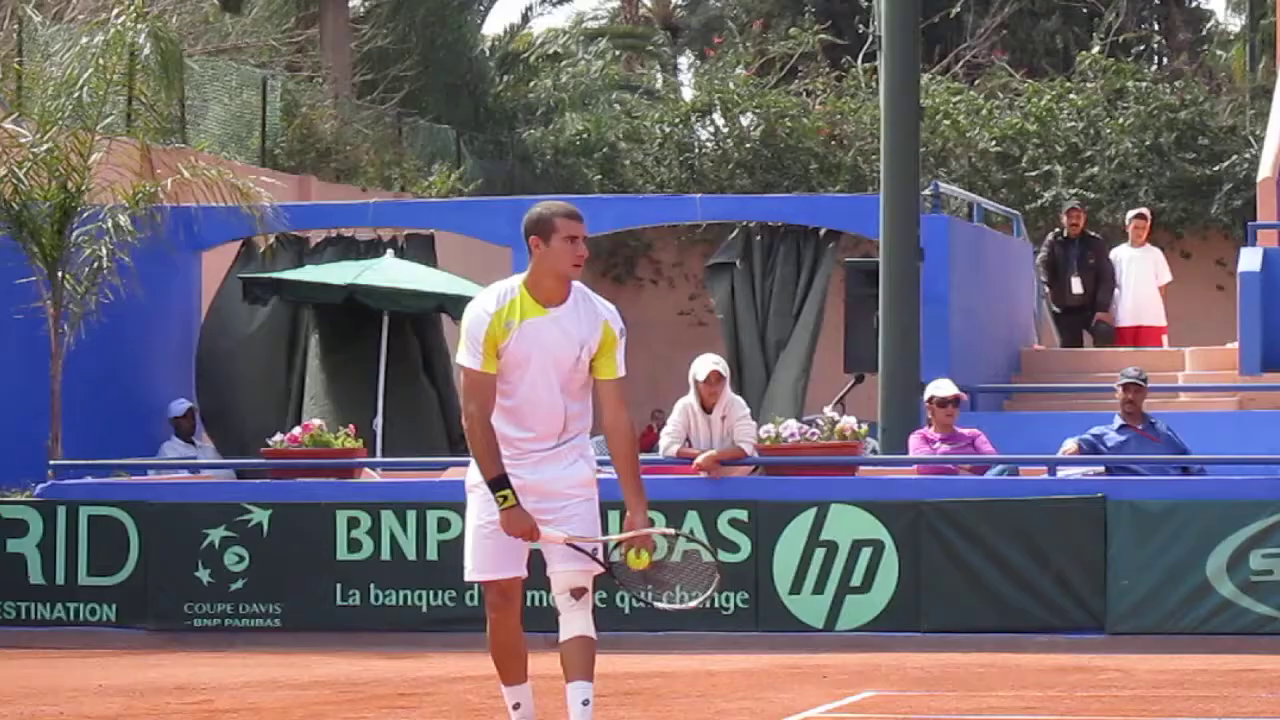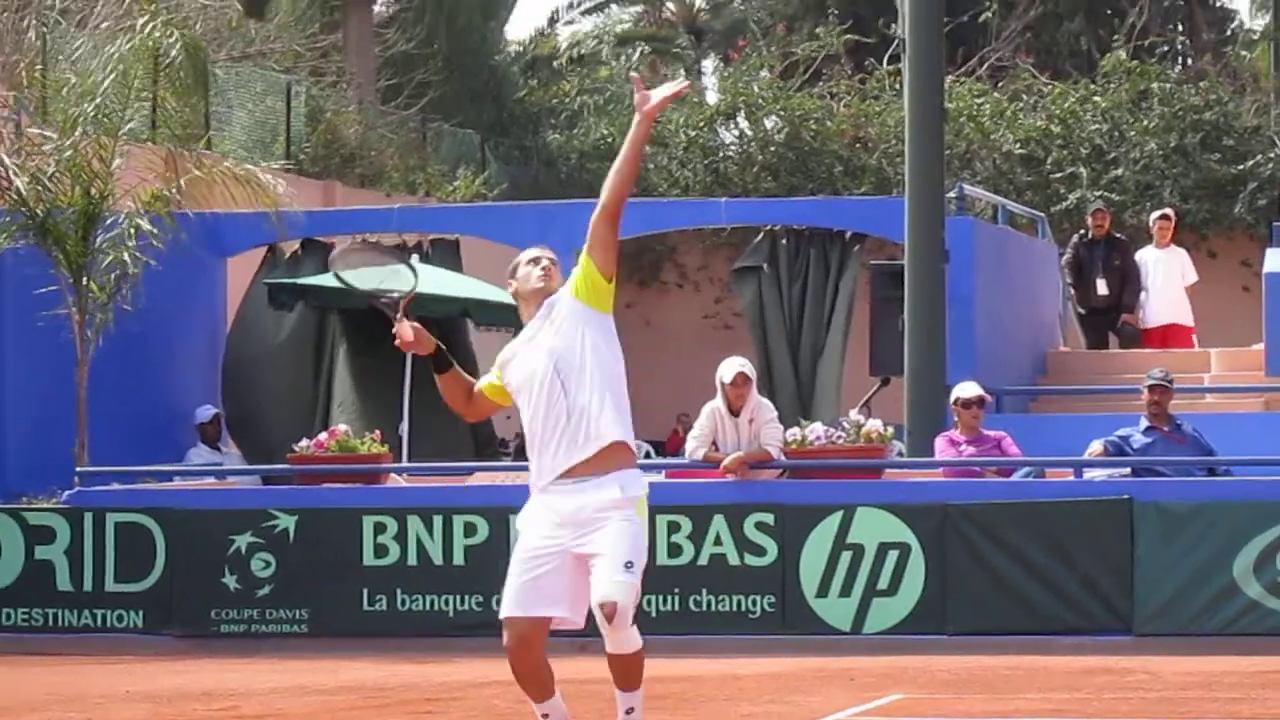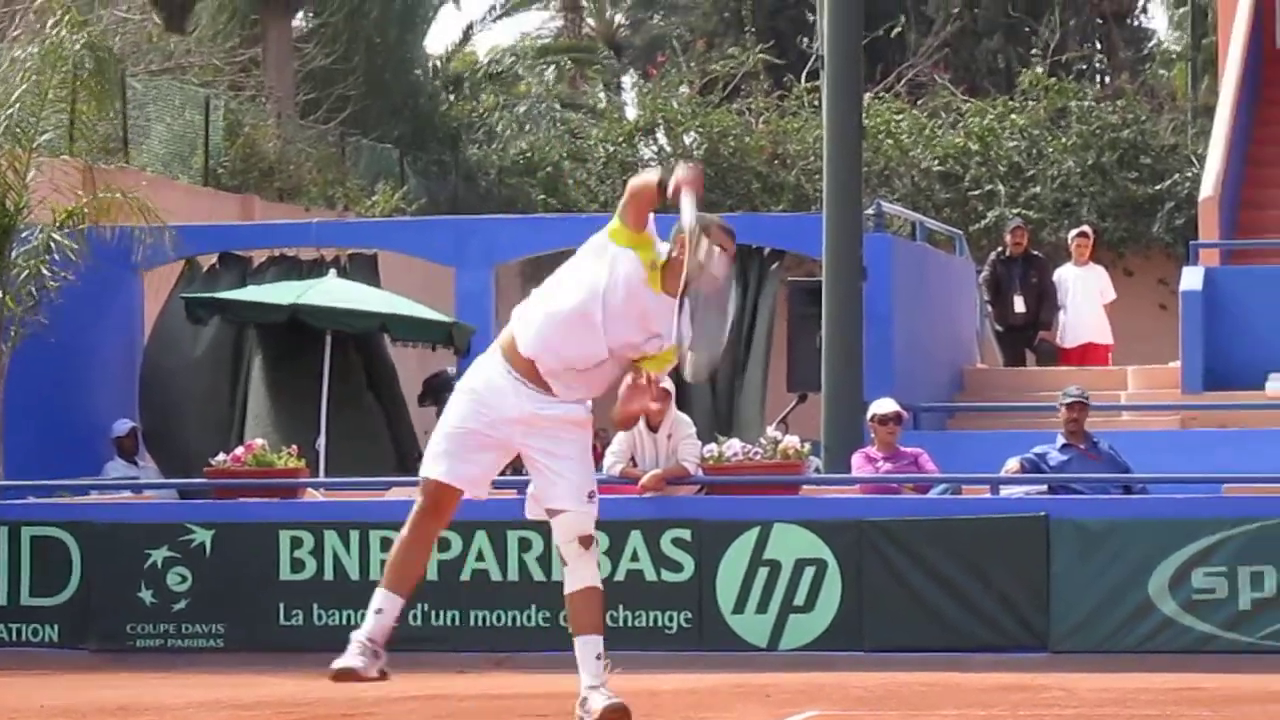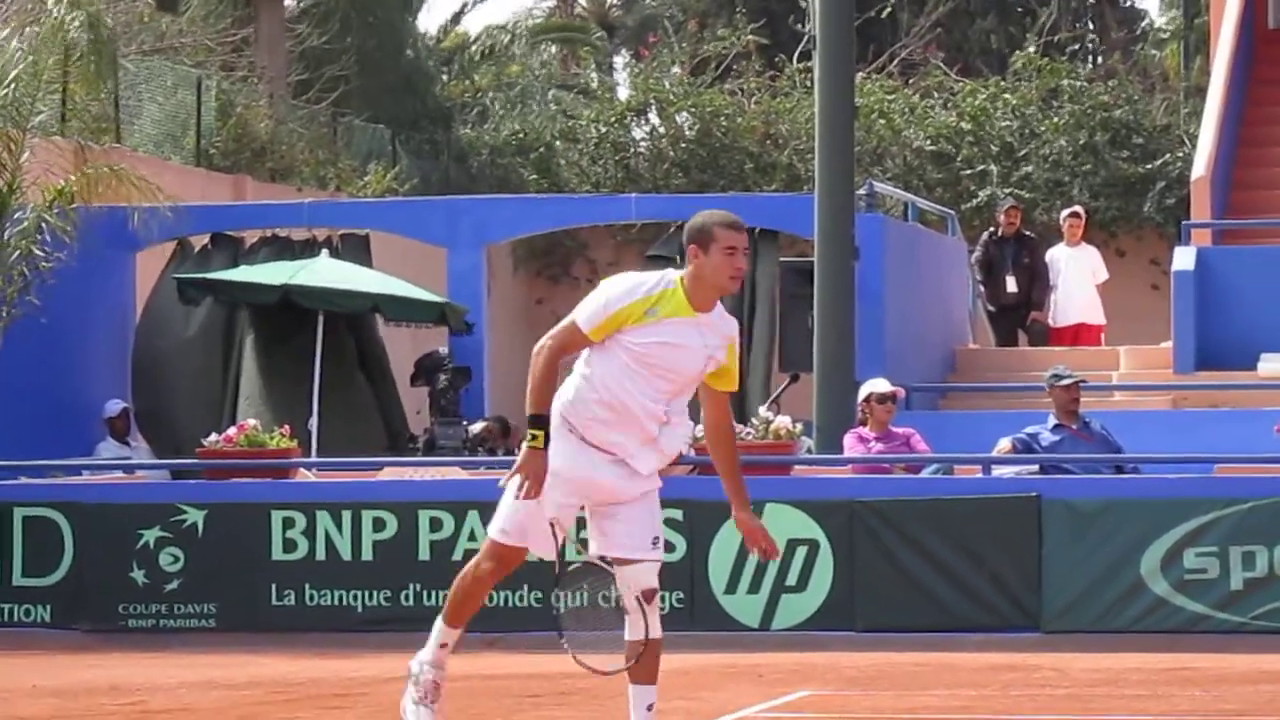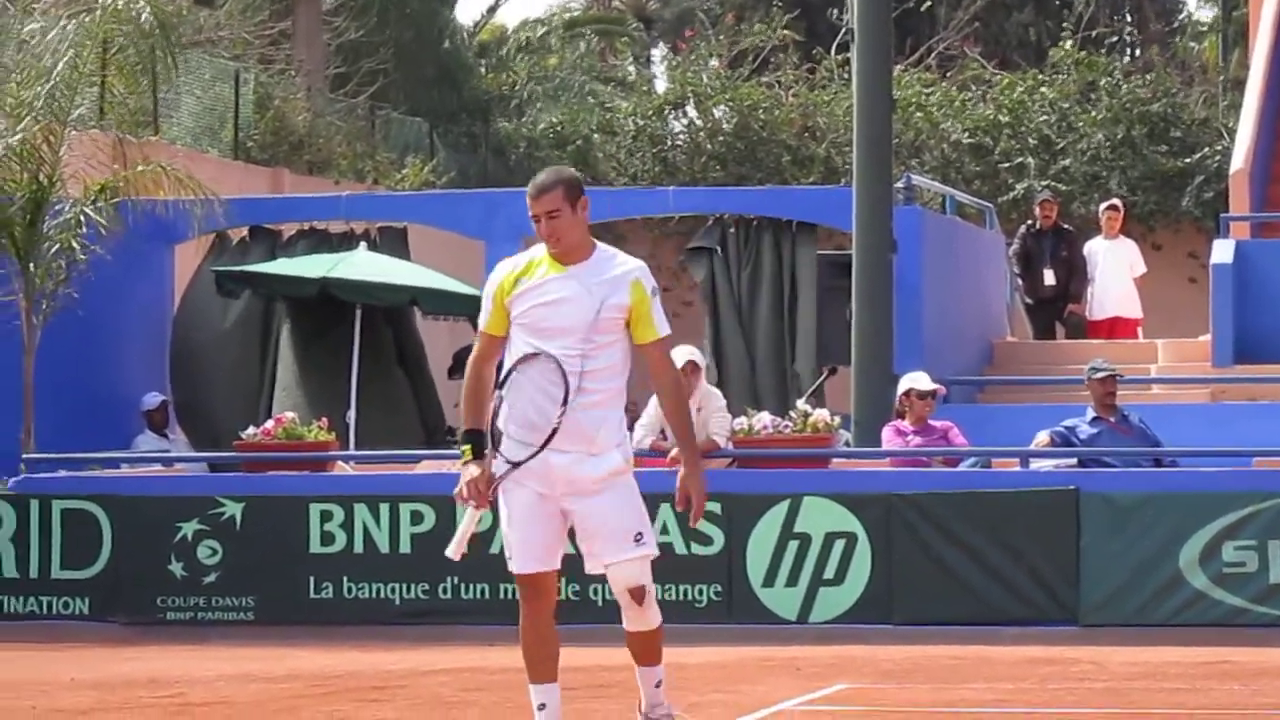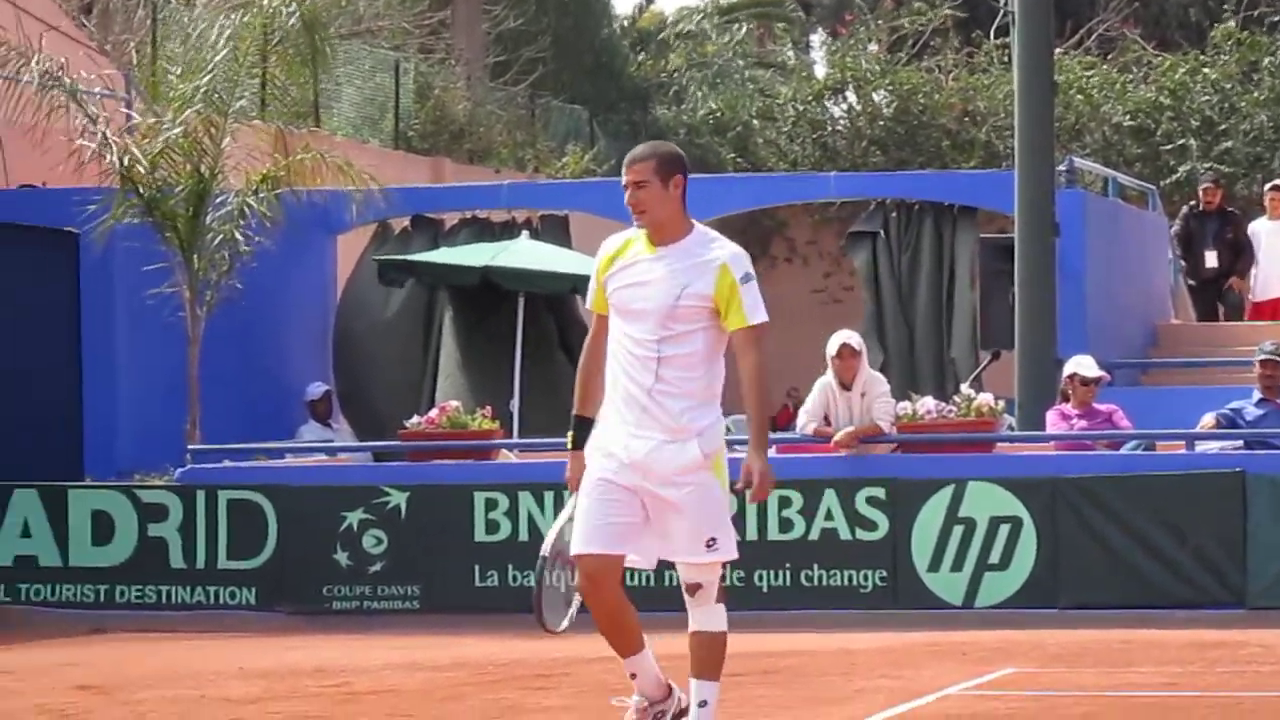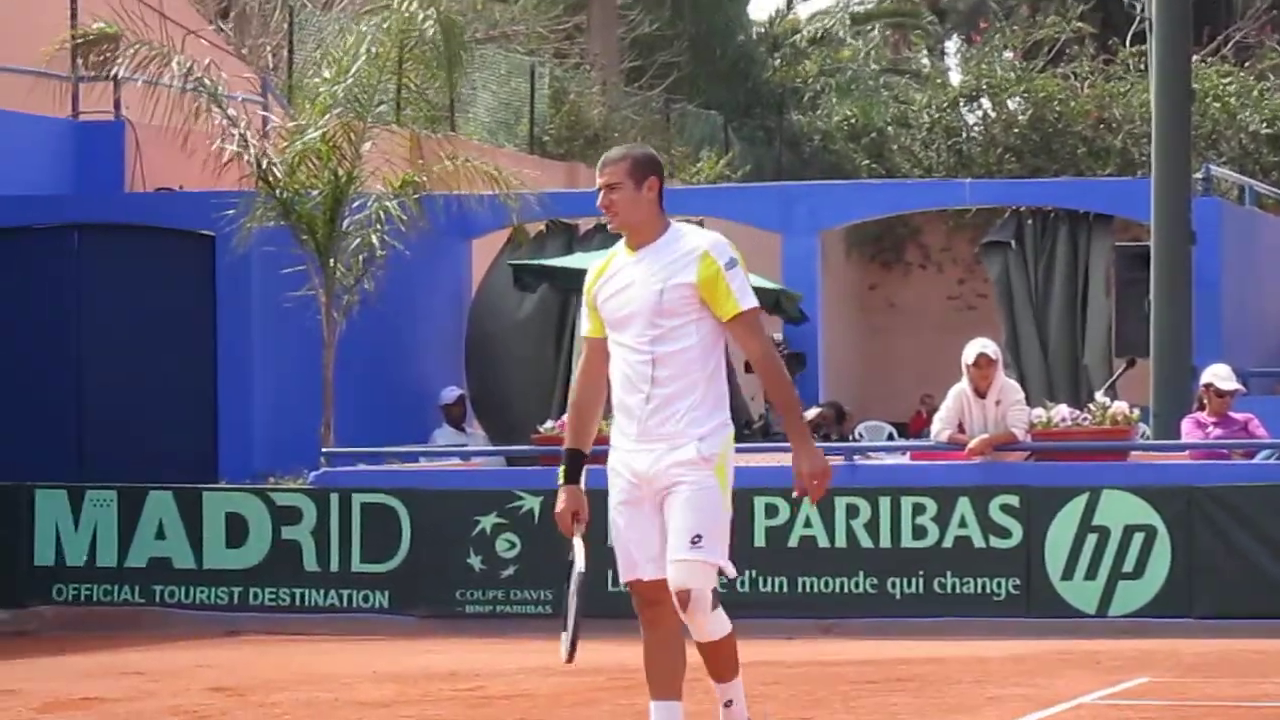
dt=0.7s
person 1, frame 1
left shoulder: (601, 318)
right shoulder: (489, 312)
left elbow: (615, 415)
right elbow: (475, 416)
left wrist: (636, 506)
right wrist: (507, 499)
left hip: (568, 474)
right hip: (495, 474)
left knee: (576, 593)
right knee: (502, 600)
person 1, frame 2
left shoulder: (584, 302)
right shoulder: (515, 359)
left elbow: (609, 208)
right elbow: (472, 406)
left wrist: (644, 120)
right wrist: (433, 350)
left hip: (613, 498)
right hip: (548, 508)
left knee: (615, 611)
right knee: (521, 642)
person 1, frame 3
left shoulder: (665, 332)
right shoulder: (627, 244)
left elbow: (624, 414)
right elbow: (638, 190)
left wrist: (633, 407)
right wrist: (673, 182)
left hip: (562, 415)
right hip: (498, 386)
left knee: (580, 543)
right knee: (434, 504)
right ankle: (372, 636)
person 1, frame 4
left shoulder: (724, 333)
right shoulder: (633, 293)
left elbow: (719, 421)
right elbow: (550, 348)
left wrist: (742, 510)
right wrist: (535, 440)
left hip: (633, 471)
right hip: (566, 447)
left knee: (643, 593)
right knee: (497, 560)
right ankle: (430, 664)
person 1, frame 5
left shoulder: (629, 276)
right shoulder: (509, 277)
left elbow: (663, 372)
right elbow: (480, 365)
left wrist: (690, 459)
right wrist: (474, 453)
left hip: (602, 460)
right hip: (524, 462)
left knee: (634, 584)
right knee: (535, 595)
person 1, frame 6
left shoulder: (725, 261)
right shoulder: (614, 255)
left elbow: (751, 358)
left wrist: (759, 448)
right wrist: (579, 442)
left hip: (688, 451)
right hip: (615, 448)
left knee: (702, 587)
right knee: (595, 577)
person 1, frame 7
left shoulder: (705, 253)
right shoulder: (601, 274)
left elbow: (759, 350)
right elbow: (590, 380)
left wrist: (802, 441)
right wrist: (570, 477)
left hip: (694, 453)
right hip: (629, 461)
left knee: (692, 598)
right knee: (652, 604)
